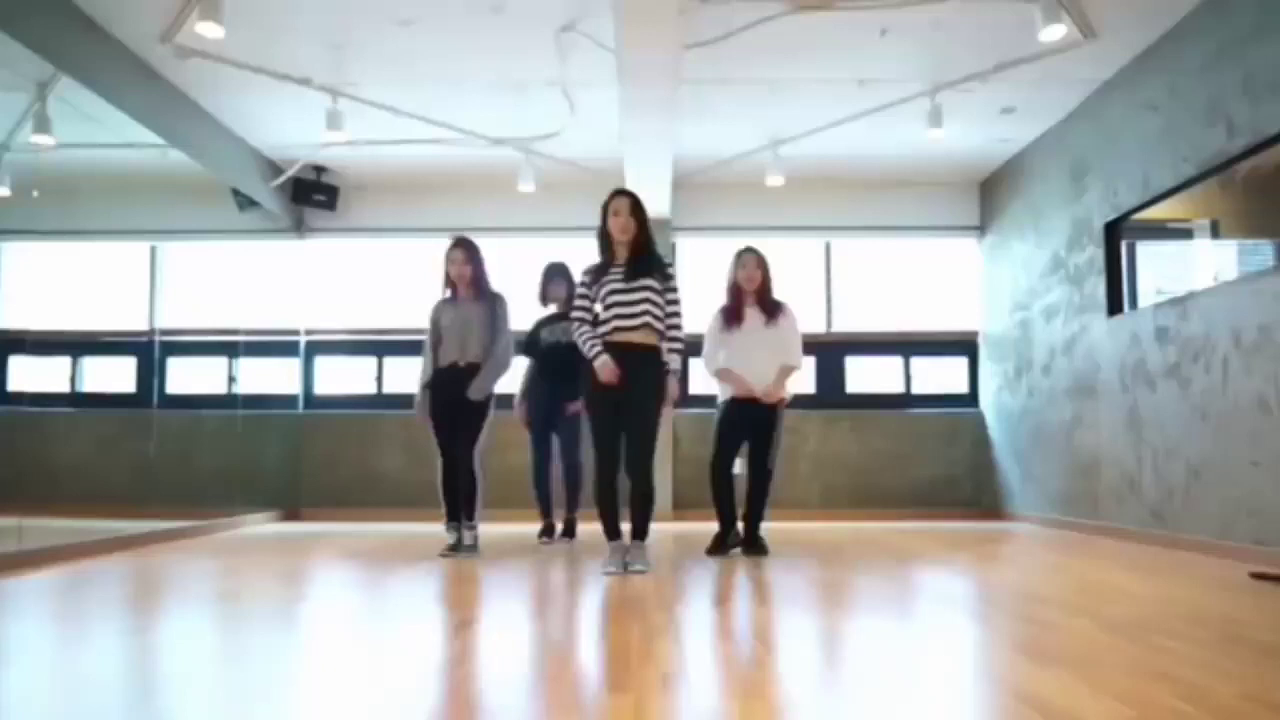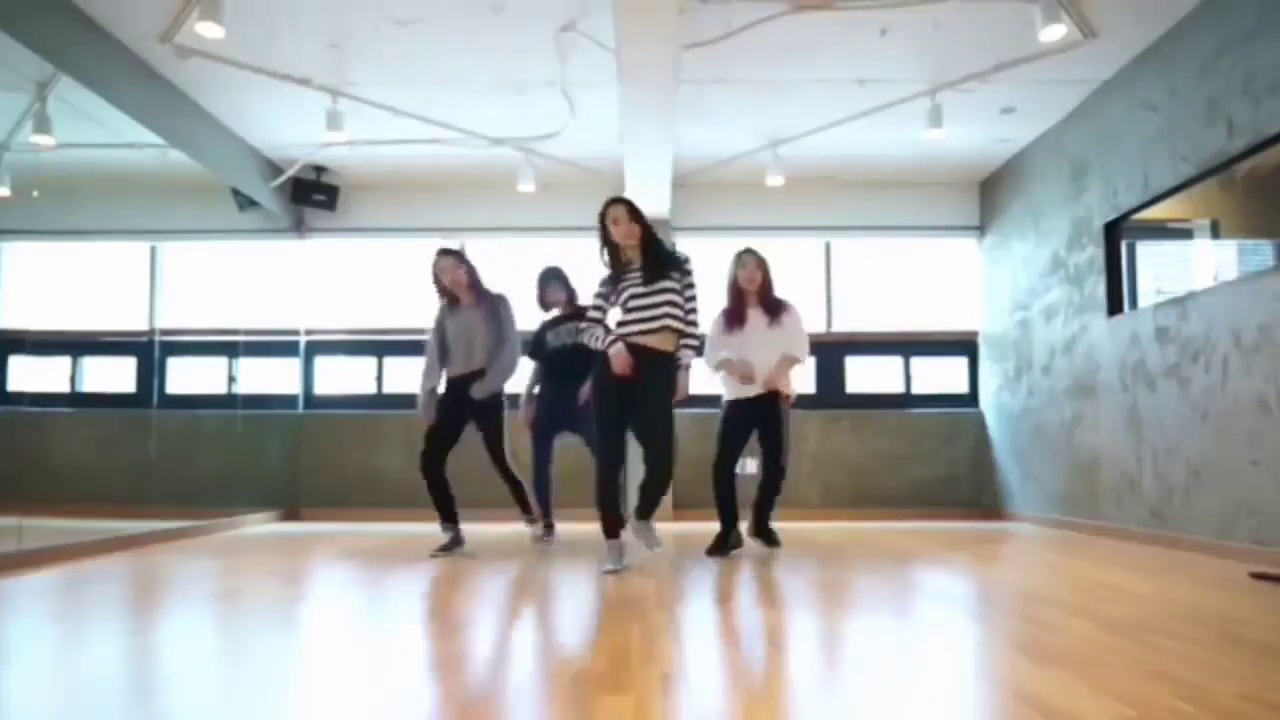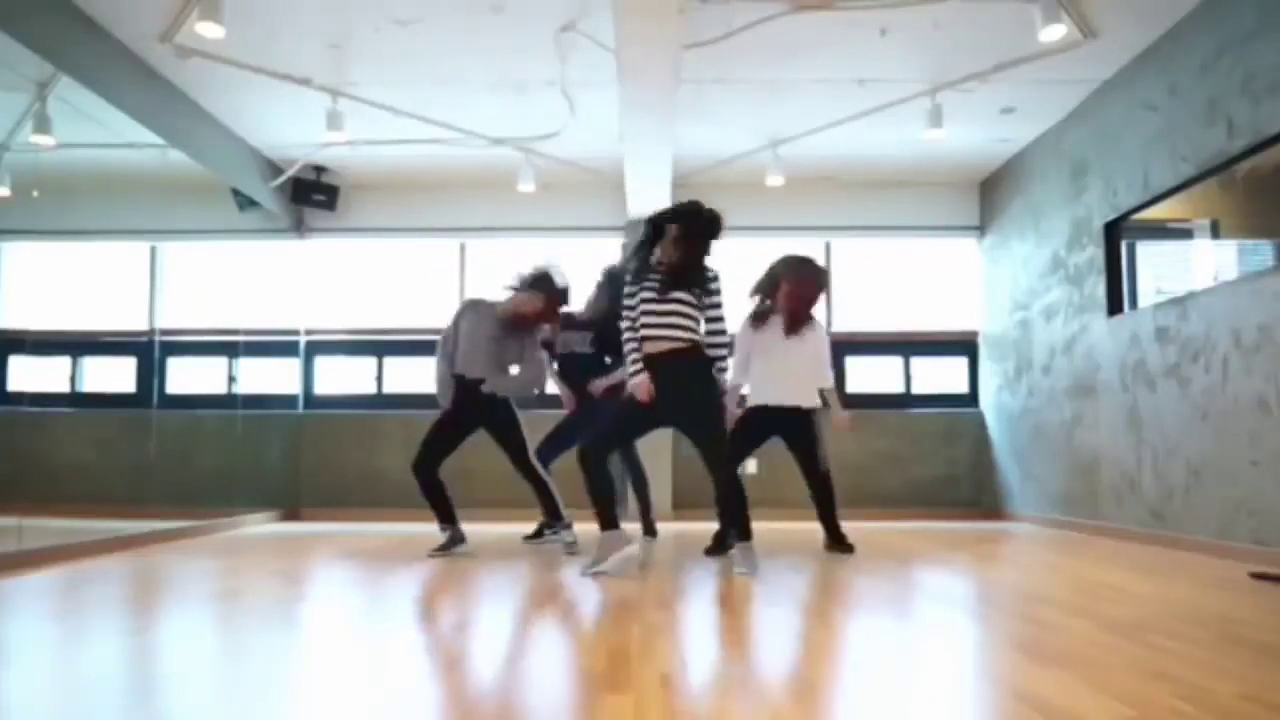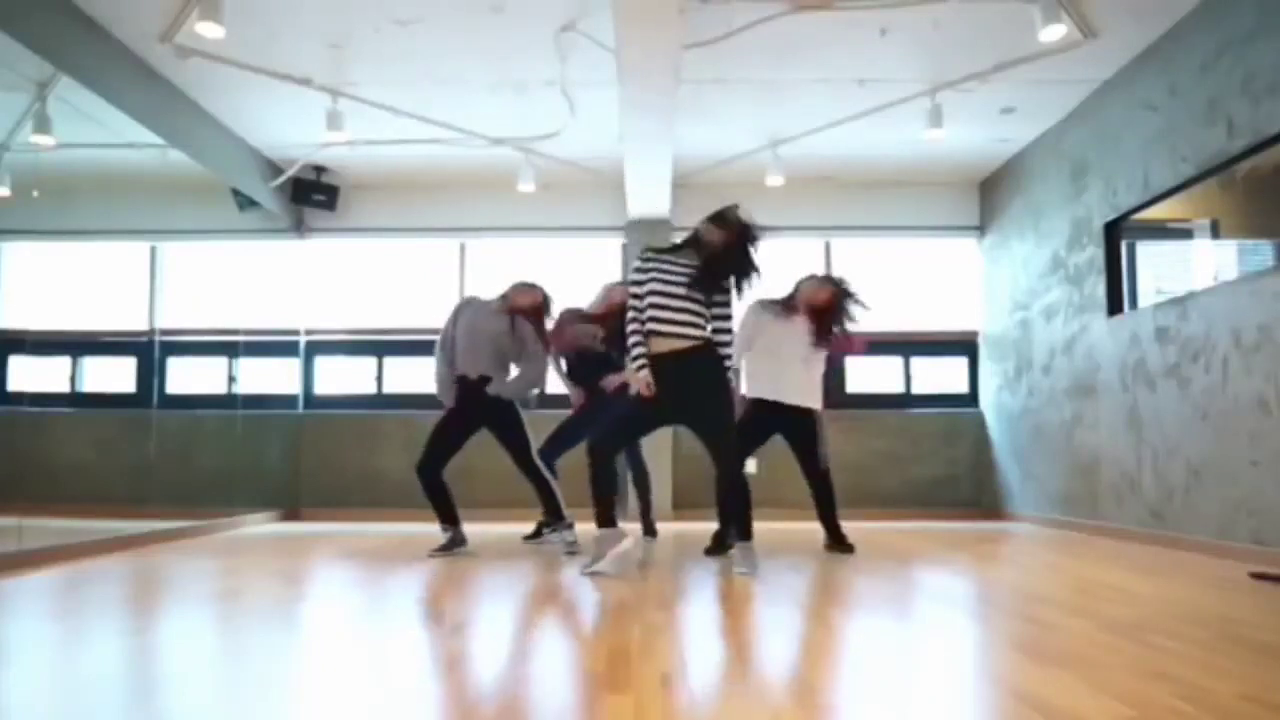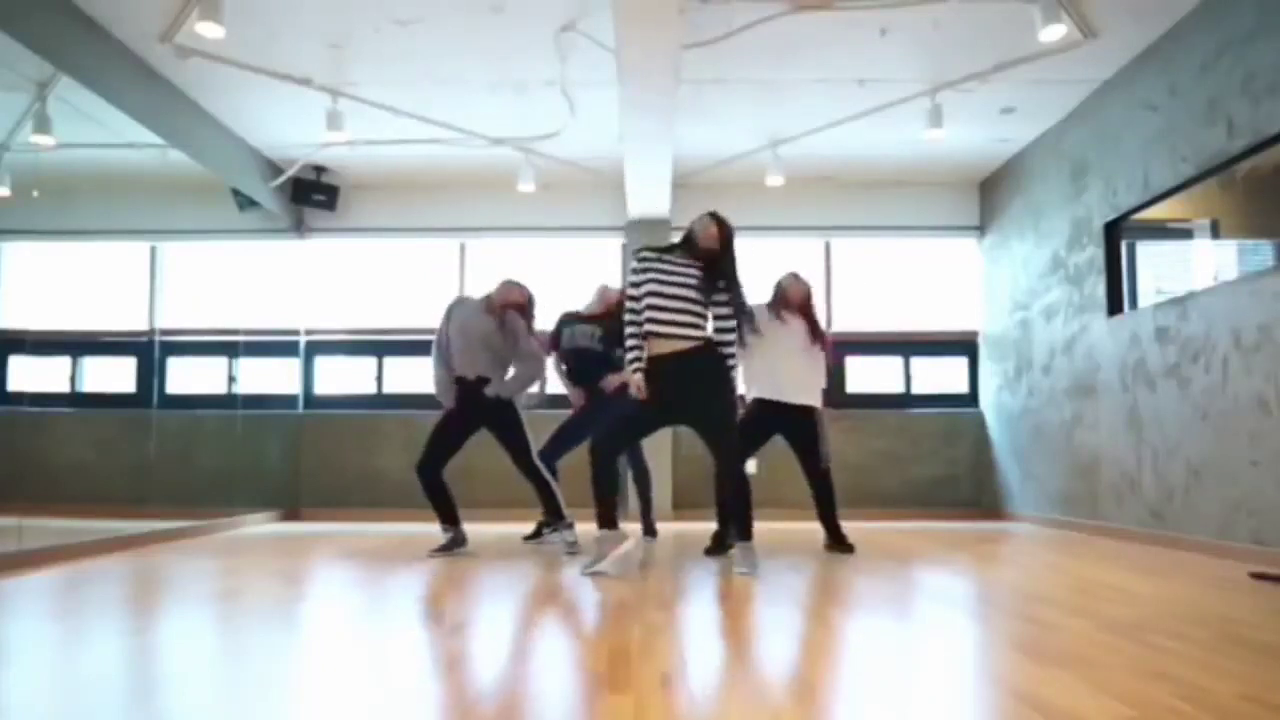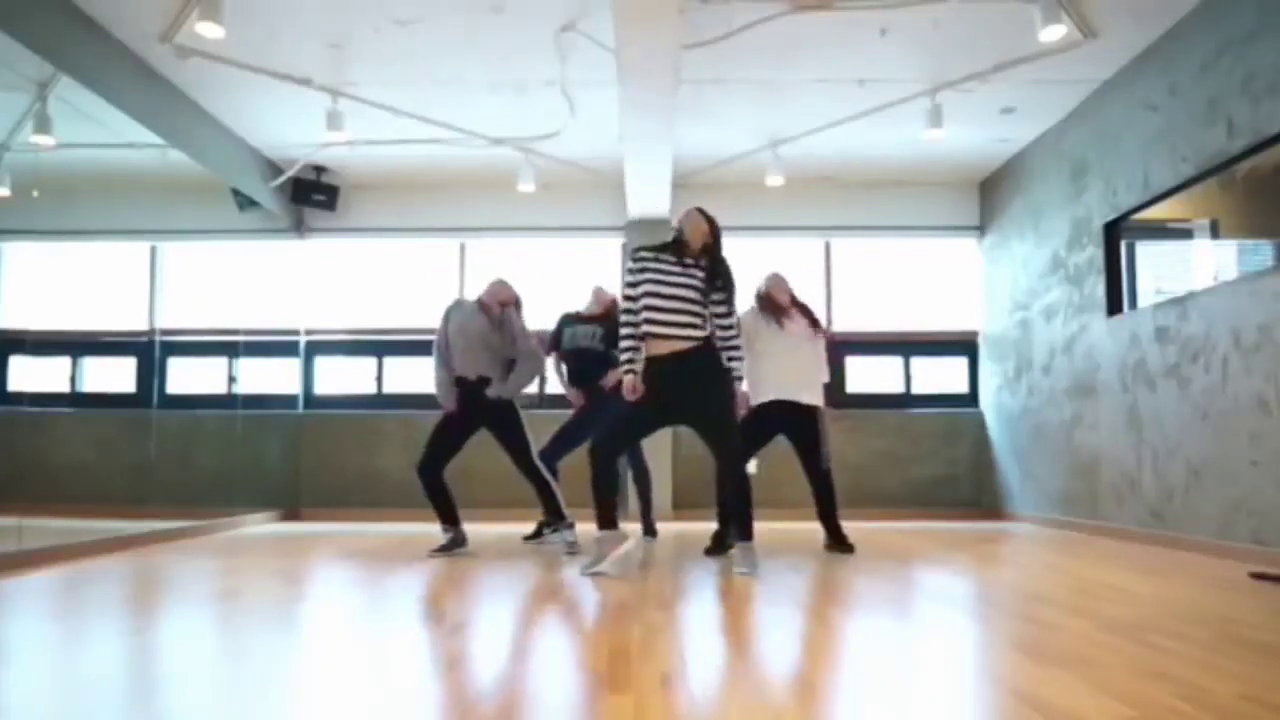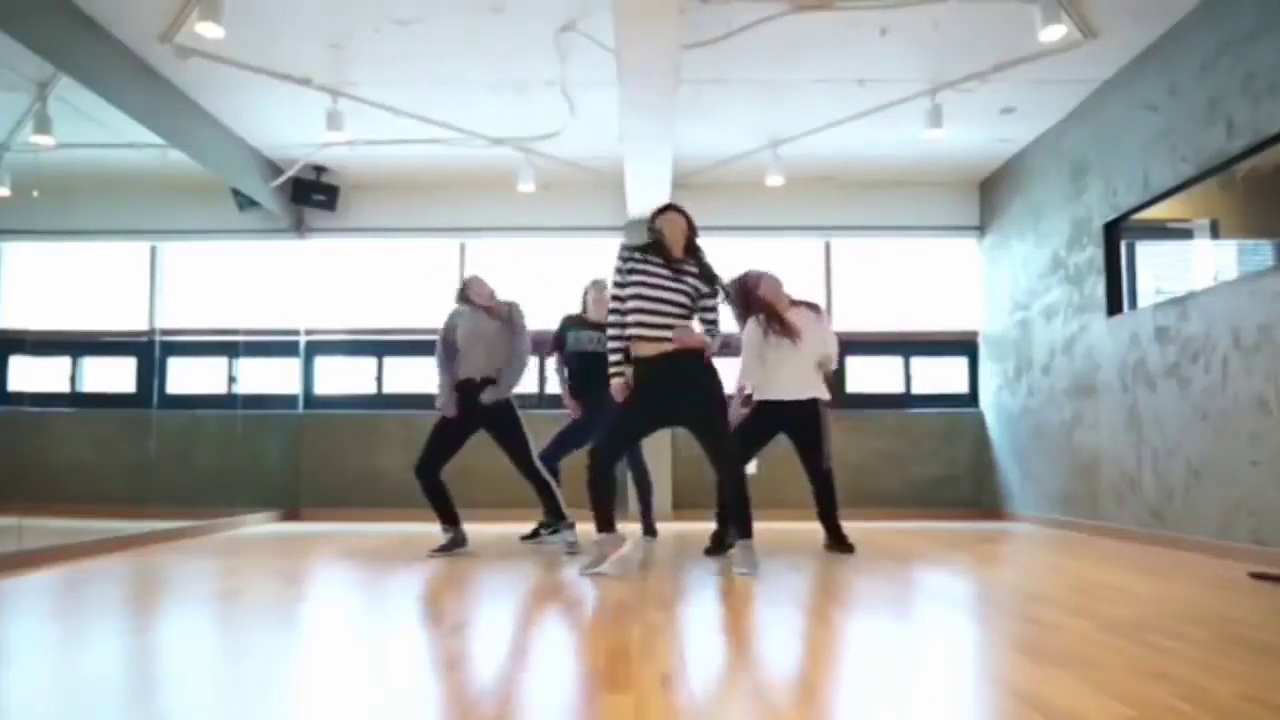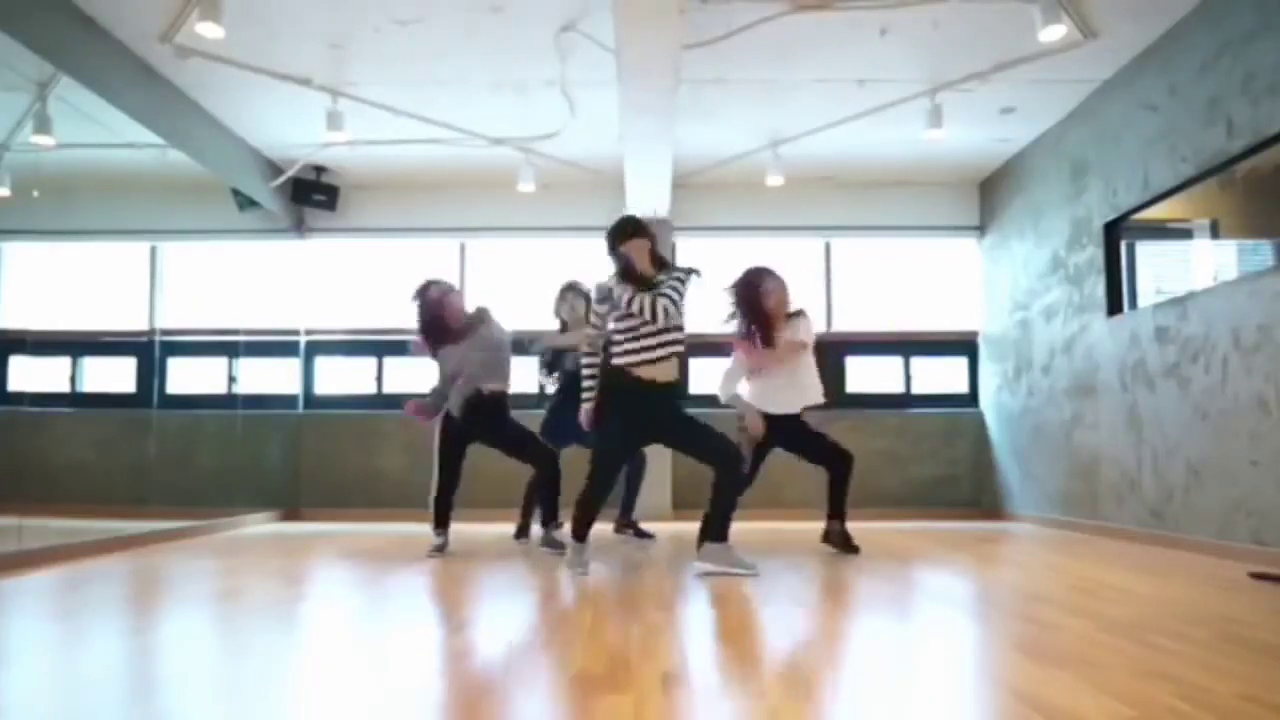
dt=0.3s
person 1, frame 1
left shoulder: (660, 268)
right shoulder: (593, 274)
left elbow: (674, 325)
right elbow: (580, 323)
left wrist: (673, 373)
right wrist: (598, 357)
left hip: (647, 367)
right hip: (607, 366)
left knee: (640, 462)
right knee: (607, 461)
left ankle: (638, 544)
right ankle: (614, 545)
person 1, frame 2
left shoulder: (677, 265)
right shoulder: (612, 279)
left elbow: (691, 320)
right elbow: (589, 327)
left wrist: (684, 368)
right wrist: (611, 345)
left hip: (658, 370)
right hip: (618, 367)
left knee: (661, 461)
right knee: (610, 459)
left ankle: (642, 519)
right ankle: (613, 544)
person 1, frame 3
left shoulder: (704, 276)
right shoulder: (637, 275)
left elbow: (717, 333)
right elbow: (628, 329)
left wrist: (720, 383)
right wrist: (636, 374)
left hip: (690, 374)
right hip: (650, 378)
left knee: (720, 462)
right knee: (591, 450)
left ankle: (742, 545)
right ankle: (612, 536)
person 1, frame 4
left shoulder: (716, 276)
right shoulder: (648, 261)
left elbow: (723, 333)
right elbow: (633, 319)
left wrist: (727, 383)
right wrist: (639, 367)
left hip: (701, 370)
right hip: (657, 374)
left knee: (727, 459)
right knee: (601, 446)
left ankle: (743, 544)
right ankle: (608, 535)
person 1, frame 5
left shoulder: (714, 274)
right shoulder: (645, 260)
left elbow: (727, 332)
right elbow: (632, 319)
left wrist: (730, 386)
right wrist: (634, 369)
left hip: (703, 371)
right hip: (658, 375)
left knee: (728, 458)
right knee: (603, 446)
left ankle: (743, 545)
right ankle: (609, 536)
person 1, frame 6
left shoulder: (712, 271)
right shoulder: (641, 260)
left elbow: (727, 329)
right elbow: (628, 318)
left wrist: (737, 382)
right wrist: (628, 370)
left hip: (702, 370)
right hip: (657, 376)
left knee: (730, 458)
right knee: (602, 447)
left ankle: (743, 544)
right ankle: (609, 537)
person 1, frame 7
left shoulder: (701, 275)
right shoulder: (630, 259)
left elbow: (712, 333)
right elbow: (615, 318)
left wrist: (701, 340)
right wrist: (616, 371)
left hip: (690, 373)
right hip: (645, 378)
left knee: (726, 459)
right knee: (600, 457)
left ankle: (743, 545)
right ankle: (608, 542)
person 1, frame 8
left shoulder: (674, 277)
right shoulder: (608, 292)
left elbow: (663, 313)
right elbow: (592, 349)
left wrist: (619, 293)
right wrist: (588, 400)
left hip: (664, 399)
right hip: (622, 396)
left knee: (731, 459)
right knee: (601, 477)
left ankle: (714, 547)
right ankle: (578, 544)
person 2, frame 1
left shoulder: (780, 312)
right shoulder: (723, 315)
left elbow: (793, 355)
right elbow: (710, 359)
left wrist: (777, 385)
right wrist: (736, 381)
left hip: (769, 400)
right hip: (734, 399)
left knee: (761, 467)
right knee: (720, 464)
left ankle: (752, 531)
right ankle: (728, 530)
person 2, frame 2
left shoulder: (784, 311)
right shoulder: (727, 316)
left elbow: (799, 347)
right elbow: (711, 354)
left wrist: (780, 370)
right wrist: (733, 366)
left hip: (773, 396)
right hip: (739, 398)
left knee: (775, 463)
right knee: (723, 464)
left ankle: (761, 522)
right ankle: (728, 531)
person 2, frame 3
left shoulder: (813, 328)
right shoulder: (756, 321)
left elbow: (823, 371)
right elbow: (740, 365)
left wrist: (835, 406)
right wrist: (731, 400)
left hip: (800, 409)
right hip: (759, 408)
left knee: (817, 472)
left ankle: (833, 534)
right ankle: (727, 532)
person 2, frame 4
left shoulder: (821, 332)
right shoulder: (762, 311)
left elbow: (815, 372)
right elbow: (737, 350)
left wrist: (814, 402)
left hip: (802, 408)
right hip: (763, 403)
left knee: (818, 472)
left ankle: (834, 534)
right ankle: (725, 533)
person 2, frame 5
left shoulder: (811, 328)
right shoulder: (755, 316)
left elbow: (817, 372)
left wrist: (815, 403)
left hip: (803, 407)
right hip: (765, 403)
left knee: (818, 470)
left ankle: (833, 534)
right ankle: (725, 532)
person 2, frame 6
left shoulder: (810, 322)
right shoulder: (753, 319)
left elbow: (819, 368)
left wrist: (816, 401)
left hip: (805, 406)
right hip: (768, 405)
left knee: (819, 470)
left ankle: (834, 534)
right ankle: (725, 533)
person 2, frame 7
left shoulder: (813, 314)
right shoulder: (757, 324)
left elbow: (831, 358)
right elbow: (748, 369)
left wrist: (824, 364)
right wrist: (736, 407)
left hip: (807, 405)
right hip: (769, 404)
left knee: (820, 470)
left ankle: (833, 533)
right ankle: (724, 533)
person 2, frame 8
left shoulder: (799, 322)
right shoulder: (750, 340)
left elbow: (797, 347)
right elbow: (726, 388)
left wrist: (762, 361)
right wrist: (748, 412)
left hip: (792, 419)
right hip: (762, 418)
left knee: (841, 460)
left ankle: (835, 528)
person 3, frame 1
left shoulder: (493, 302)
right shoulder: (441, 308)
left elbow: (503, 349)
right elbow: (430, 352)
left wrist: (482, 384)
right wrist: (423, 393)
left hip: (474, 386)
right hip: (444, 385)
left knee: (466, 455)
right knee: (449, 459)
left ankle: (469, 529)
right ankle: (455, 531)
person 3, frame 2
left shoulder: (496, 305)
right shoulder: (446, 314)
left elbow: (510, 351)
right elbow: (434, 358)
left wrist: (486, 385)
right wrist: (427, 399)
left hip: (486, 391)
right hip: (455, 392)
left knee: (500, 460)
right knee: (430, 461)
left ankle: (533, 523)
right ankle: (452, 532)
person 3, frame 3
left shoulder: (523, 332)
right shoulder: (471, 309)
left elbow: (534, 375)
right elbow: (446, 350)
left wrist: (497, 387)
right wrist: (445, 391)
left hip: (492, 401)
right hip: (460, 400)
left knee: (526, 465)
right knee: (423, 465)
left ankle: (563, 530)
right ankle: (452, 533)
person 3, frame 4
left shoulder: (520, 327)
right shoulder: (468, 307)
left elbow: (536, 369)
right elbow: (444, 349)
left wrist: (503, 389)
right wrist: (447, 390)
left hip: (495, 400)
right hip: (463, 399)
left knee: (530, 464)
right knee: (427, 467)
left ankle: (563, 529)
right ankle: (454, 533)
person 3, frame 5
left shoulder: (511, 320)
right shoulder: (459, 307)
left elbow: (534, 362)
right elbow: (441, 351)
left wrist: (503, 389)
right wrist: (446, 391)
left hip: (493, 399)
right hip: (462, 399)
left knee: (529, 464)
right knee: (427, 467)
left ankle: (564, 528)
right ankle: (454, 533)
person 3, frame 6
left shoulder: (506, 317)
right shoulder: (457, 310)
left elbow: (533, 358)
right elbow: (441, 355)
left wrist: (505, 389)
right wrist: (446, 394)
left hip: (493, 399)
right hip: (463, 399)
left knee: (529, 465)
right knee: (428, 468)
left ankle: (564, 529)
right ankle: (454, 533)
person 3, frame 7
left shoulder: (510, 313)
right shoulder: (457, 317)
left elbow: (520, 354)
right elbow: (444, 361)
left wrist: (498, 389)
right wrist: (446, 398)
left hip: (495, 400)
right hip: (463, 399)
left knee: (529, 466)
right knee: (425, 468)
left ankle: (565, 528)
right ankle: (454, 533)
person 3, frame 8
left shoulder: (484, 323)
right shoulder: (443, 342)
left elbow: (497, 345)
right wrist: (427, 405)
left hip: (493, 412)
right hip: (458, 416)
left knee: (547, 459)
right knee: (446, 480)
left ankle: (549, 530)
right ankle: (441, 535)
person 4, frame 1
right shoulder: (541, 326)
right elbow: (533, 364)
left wrist: (585, 396)
right wrist: (521, 397)
left hip: (569, 399)
right hip: (541, 399)
left knee: (569, 456)
right knee: (540, 460)
left ankle: (570, 518)
right ankle: (547, 521)
person 4, frame 2
left shoulder: (587, 317)
right shoulder: (545, 329)
left wrist: (592, 383)
right wrist: (526, 398)
left hip: (580, 399)
right hip: (549, 401)
right knee: (540, 461)
right ankle: (546, 522)
person 4, frame 3
left shoulder: (608, 328)
right shoulder: (561, 322)
right elbow: (548, 360)
left wrist: (606, 381)
right wrist: (563, 388)
left hip: (608, 402)
right hip: (583, 406)
left knee: (628, 460)
right knee: (541, 456)
left ankle: (647, 520)
right ankle: (552, 522)
person 4, frame 4
left shoulder: (616, 326)
right shoulder: (569, 318)
right elbow: (555, 355)
left wrist: (621, 377)
right wrist: (570, 386)
left hip: (615, 399)
right hip: (589, 403)
left knee: (634, 459)
right knee: (544, 456)
left ankle: (647, 520)
person 4, frame 5
left shoulder: (614, 324)
right shoulder: (567, 321)
right elbow: (557, 358)
left wrist: (621, 376)
right wrist: (569, 387)
left hip: (616, 399)
right hip: (588, 403)
left knee: (635, 459)
right knee: (546, 457)
left ankle: (647, 520)
right ankle: (550, 520)
person 4, frame 6
left shoulder: (613, 323)
right shoulder: (567, 321)
right elbow: (556, 358)
left wrist: (619, 372)
right wrist: (567, 388)
left hip: (615, 400)
right hip: (588, 404)
left knee: (635, 459)
right knee: (546, 458)
left ankle: (647, 520)
right ankle: (550, 521)
person 4, frame 7
right shoulder: (569, 324)
right elbow: (559, 363)
right wrist: (568, 397)
left hip: (616, 408)
right hip: (587, 412)
left knee: (637, 463)
right knee: (546, 460)
left ankle: (648, 522)
right ankle: (550, 522)
person 4, frame 8
right shoulder: (558, 341)
right elbow: (546, 373)
right wrist: (552, 382)
right hip: (562, 415)
left knee: (636, 459)
left ankle: (625, 521)
right ankle: (524, 523)
